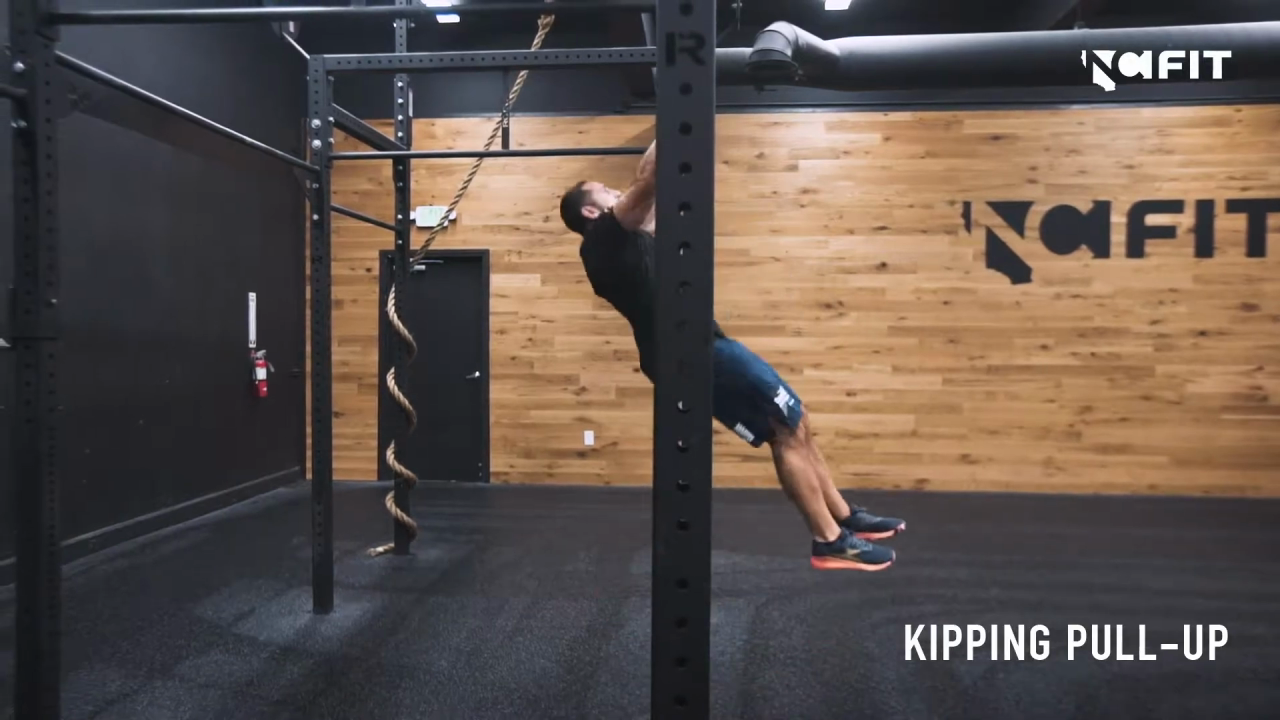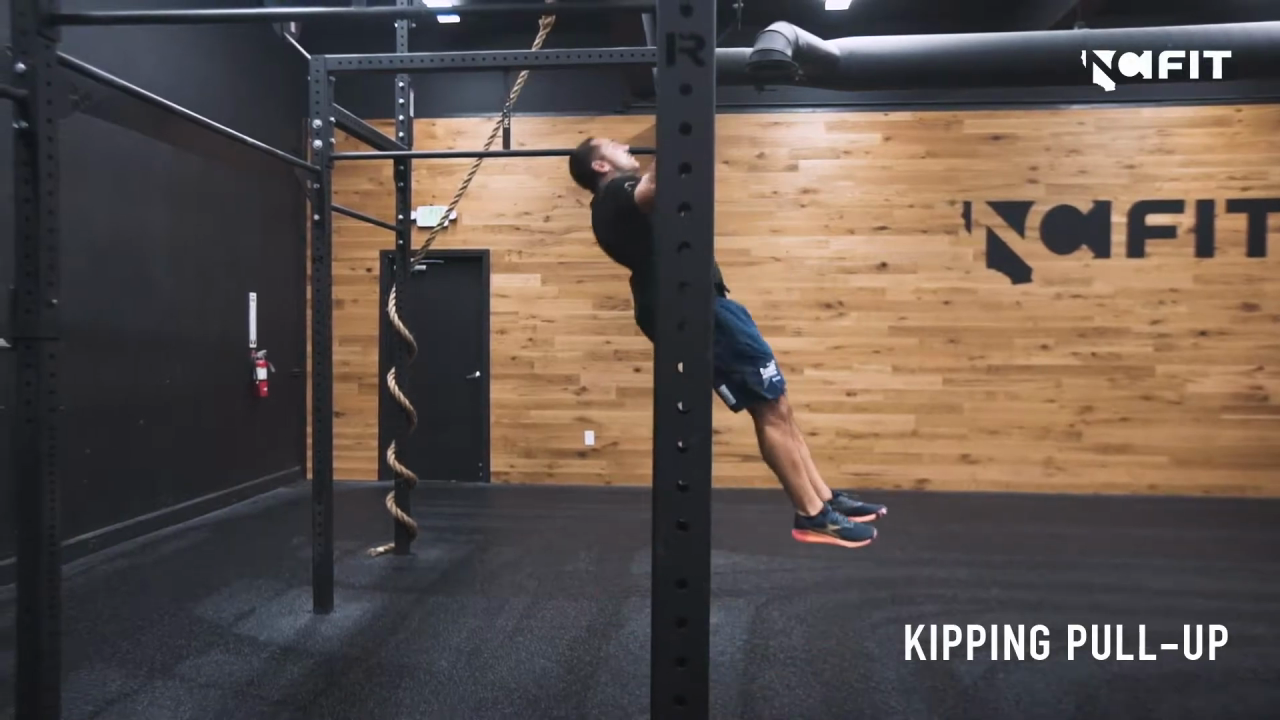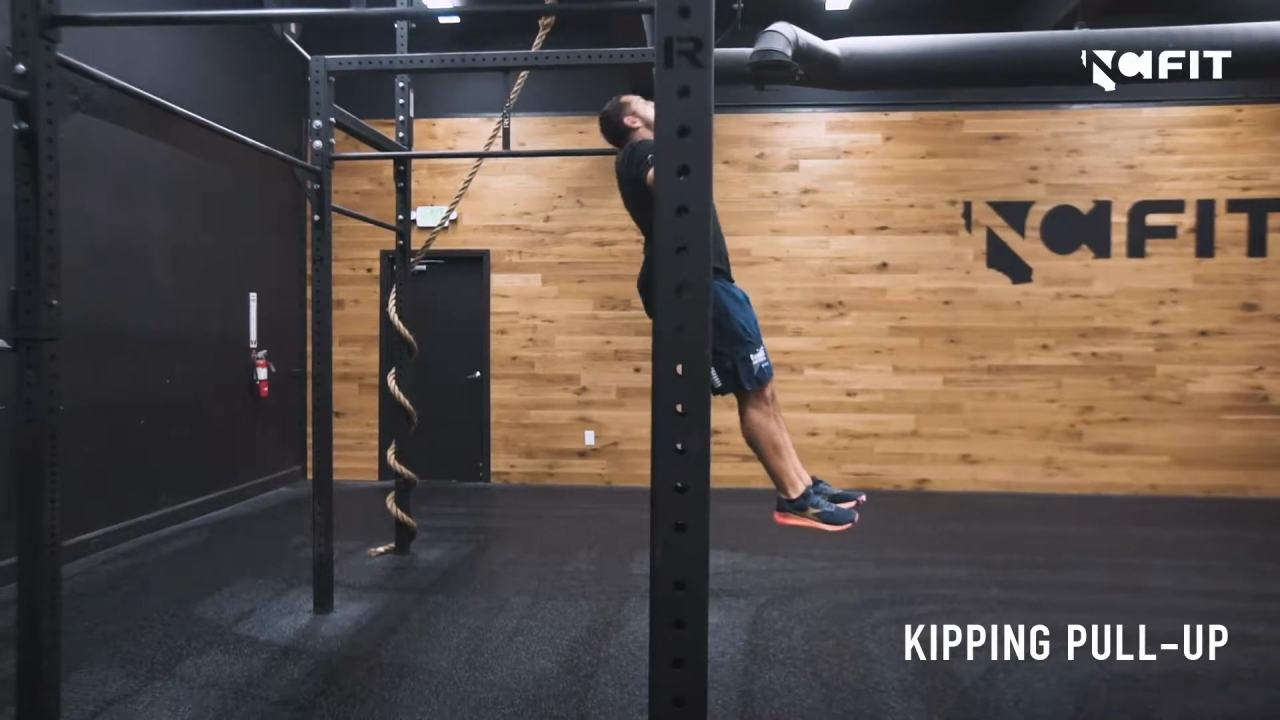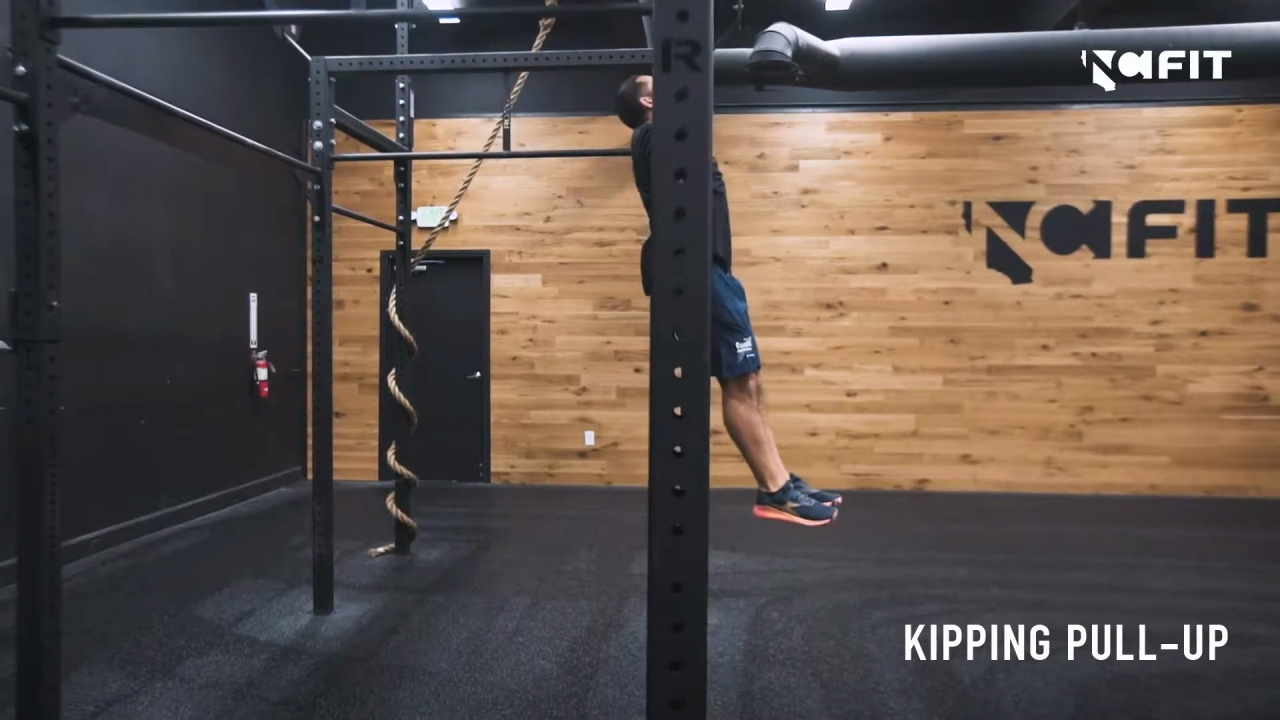
dt=0.1s
person 1, frame 1
left shoulder: (616, 239)
right shoulder: (606, 238)
right elbow: (641, 187)
left knee: (792, 426)
right knee: (792, 431)
left ankle: (844, 515)
right ankle: (831, 538)
person 1, frame 2
left shoulder: (626, 205)
right shoulder: (617, 200)
right elbow: (655, 184)
left knee: (775, 403)
right knee: (774, 405)
left ankle: (825, 500)
right ankle: (813, 514)
person 1, frame 3
left shoulder: (646, 157)
right shoulder: (639, 153)
left hip: (704, 280)
left knee: (758, 390)
right knee: (757, 391)
left ankle: (806, 487)
right ankle: (795, 498)
person 1, frame 4
left shoulder: (655, 142)
right shoulder: (653, 137)
left hip: (706, 269)
left knee: (745, 381)
right knee: (742, 383)
left ankle: (782, 483)
right ankle: (776, 491)
